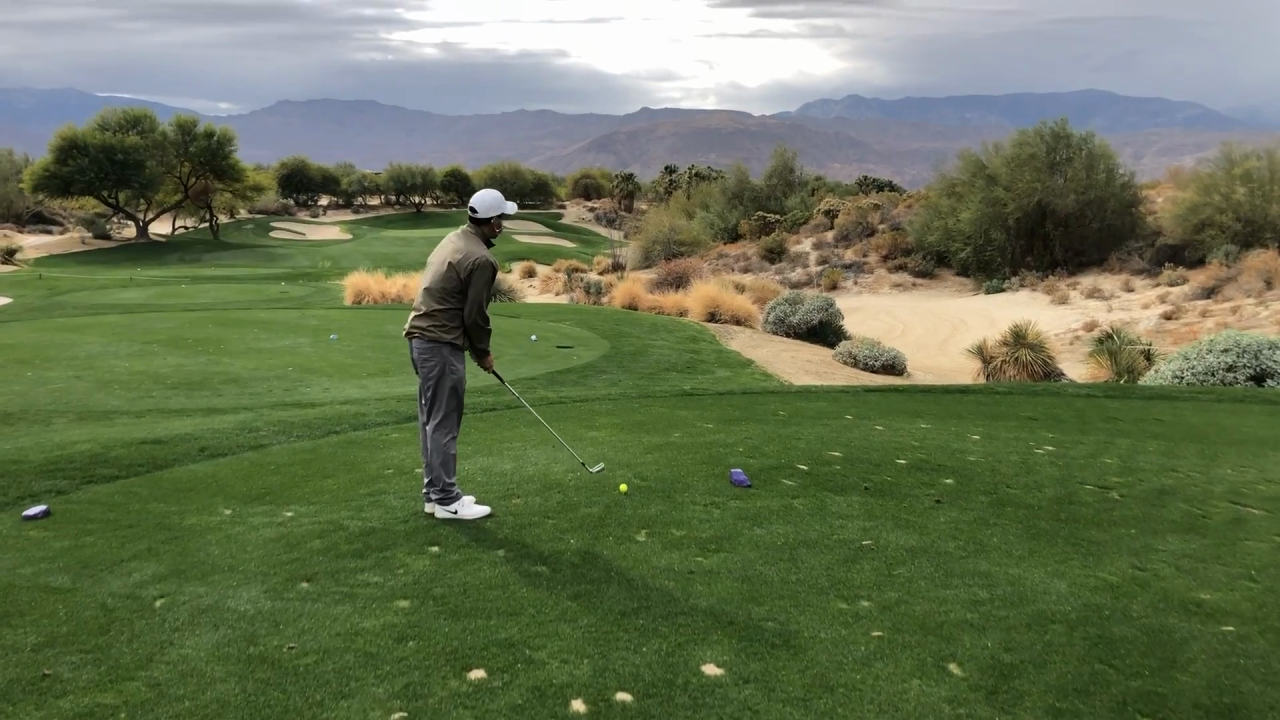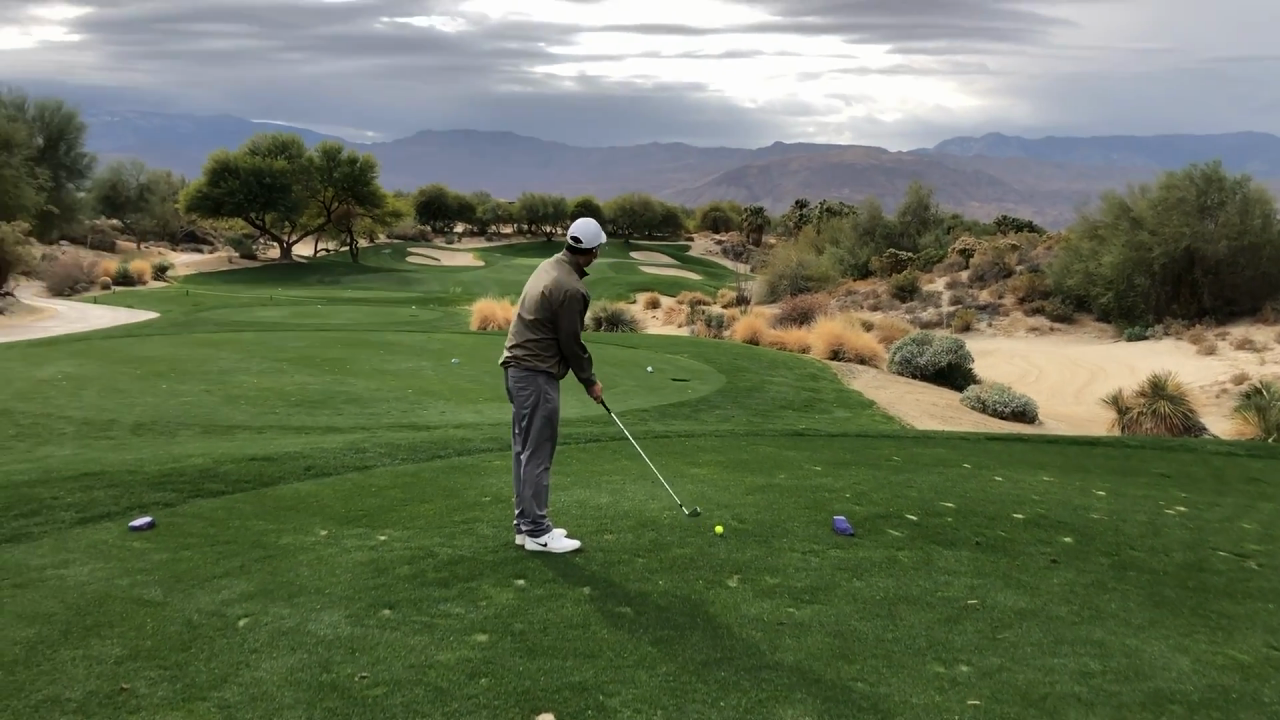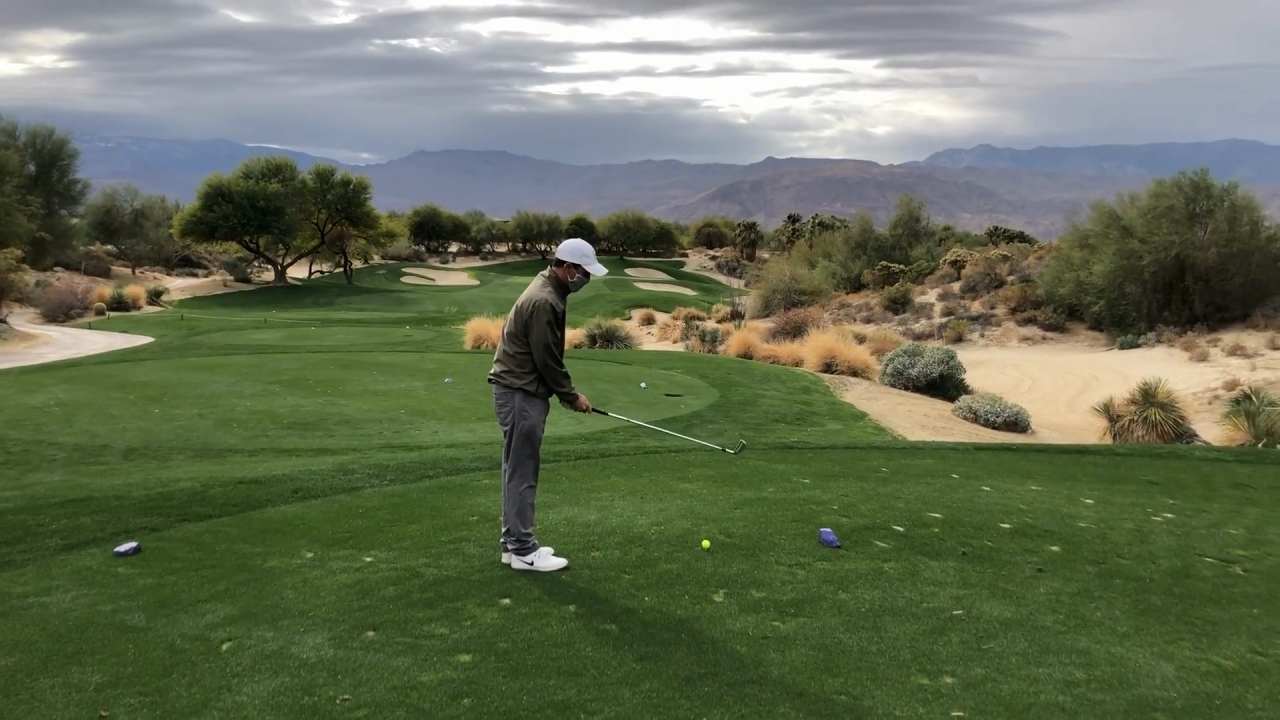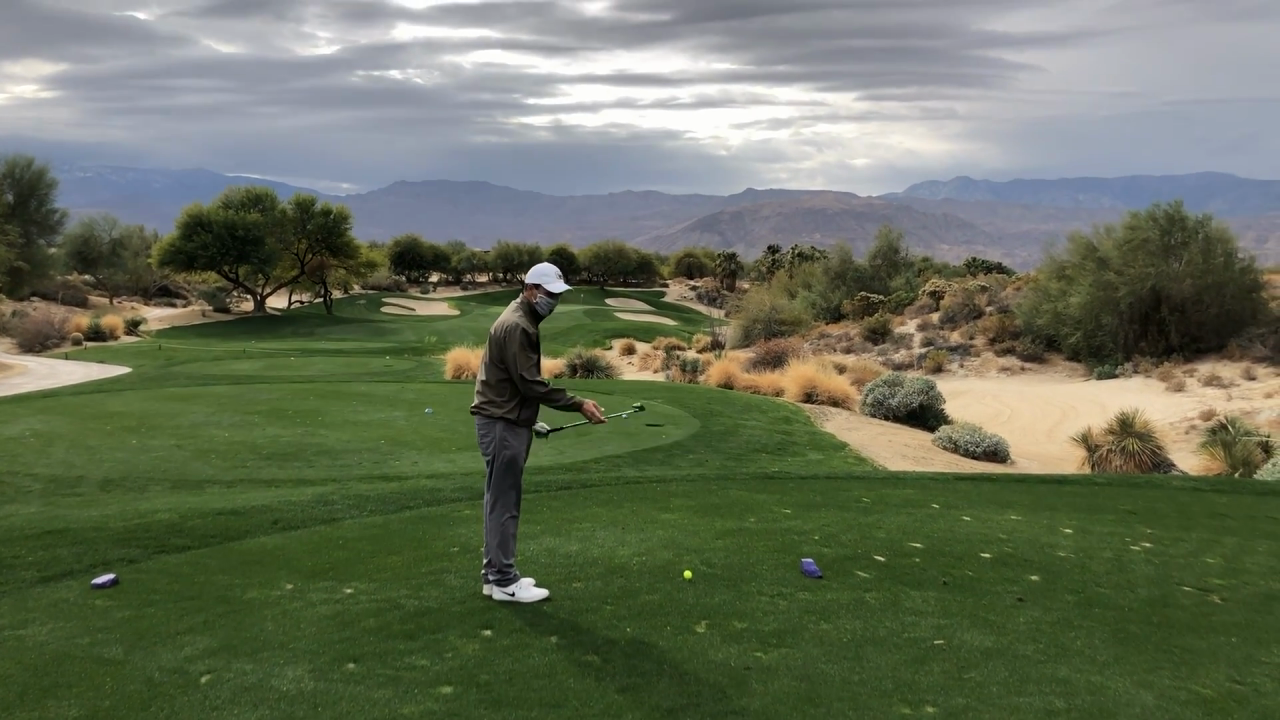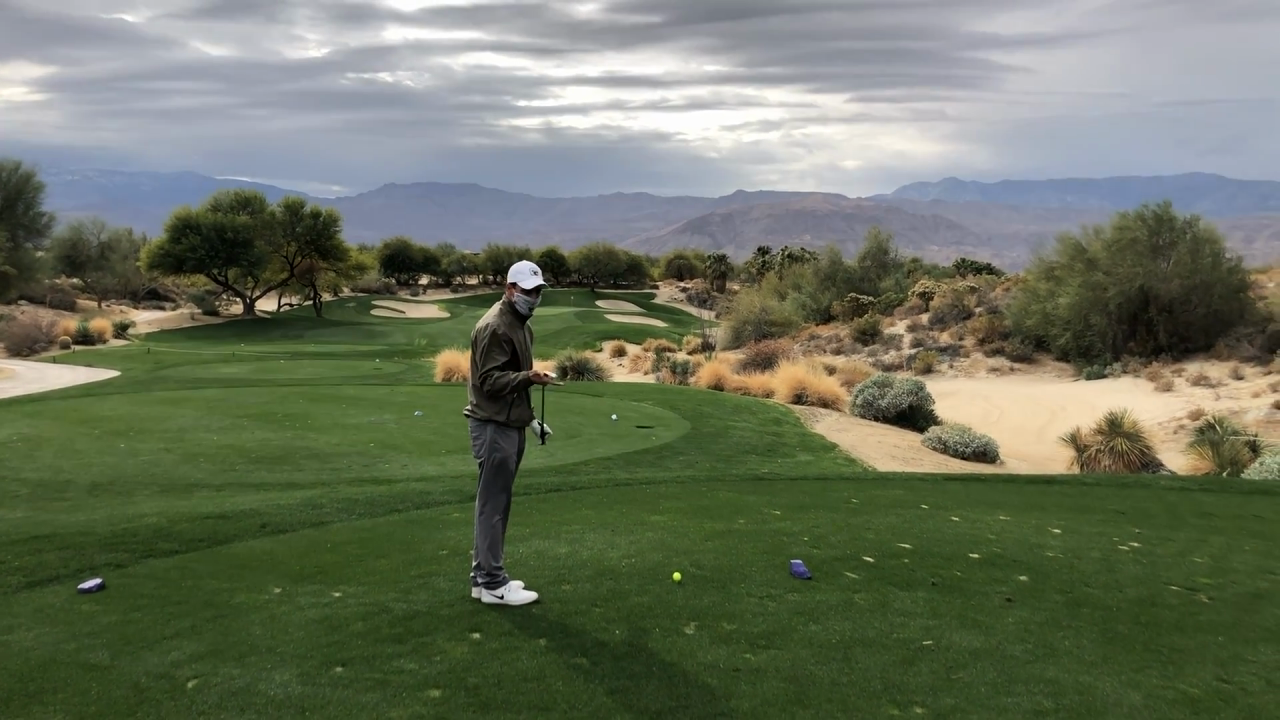
dt=1s
person 1, frame 1
left shoulder: (454, 239)
right shoulder: (481, 259)
right elbow: (474, 314)
left wrist: (477, 349)
right wrist: (483, 353)
left hip: (423, 337)
right hip: (441, 345)
left knee: (433, 420)
right knee: (444, 423)
left ankle: (436, 492)
right ankle: (445, 500)
person 1, frame 2
left shoulder: (550, 267)
right shoulder: (572, 289)
right elbow: (571, 343)
left wrist: (585, 377)
right wrist: (589, 381)
left hip: (520, 368)
right hip: (537, 376)
left knee: (526, 450)
right knee: (538, 454)
left ankle: (527, 523)
right ankle: (536, 532)
person 1, frame 3
left shoulder: (548, 290)
right shoulder: (544, 301)
right elbow: (547, 359)
left wrist: (566, 392)
right wrist: (571, 395)
left hip: (522, 390)
right hip: (520, 393)
left knee: (518, 469)
right knee: (522, 471)
left ankle: (513, 542)
right ankle: (523, 551)
person 1, frame 4
left shoulder: (522, 320)
right shoulder: (516, 325)
right elbow: (530, 383)
left wrist: (532, 420)
right wrist: (578, 404)
left hip: (507, 420)
right hip: (502, 423)
left knee: (500, 499)
right knee: (504, 501)
left ankle: (495, 572)
right ankle: (504, 581)
person 1, frame 5
left shoulder: (520, 325)
right shoulder: (494, 326)
right elbow: (490, 381)
left wrist: (530, 416)
right wrist: (529, 376)
left hip: (509, 424)
right hip: (494, 426)
left knee: (495, 501)
right knee: (493, 502)
left ankle: (485, 575)
right ankle: (492, 584)
